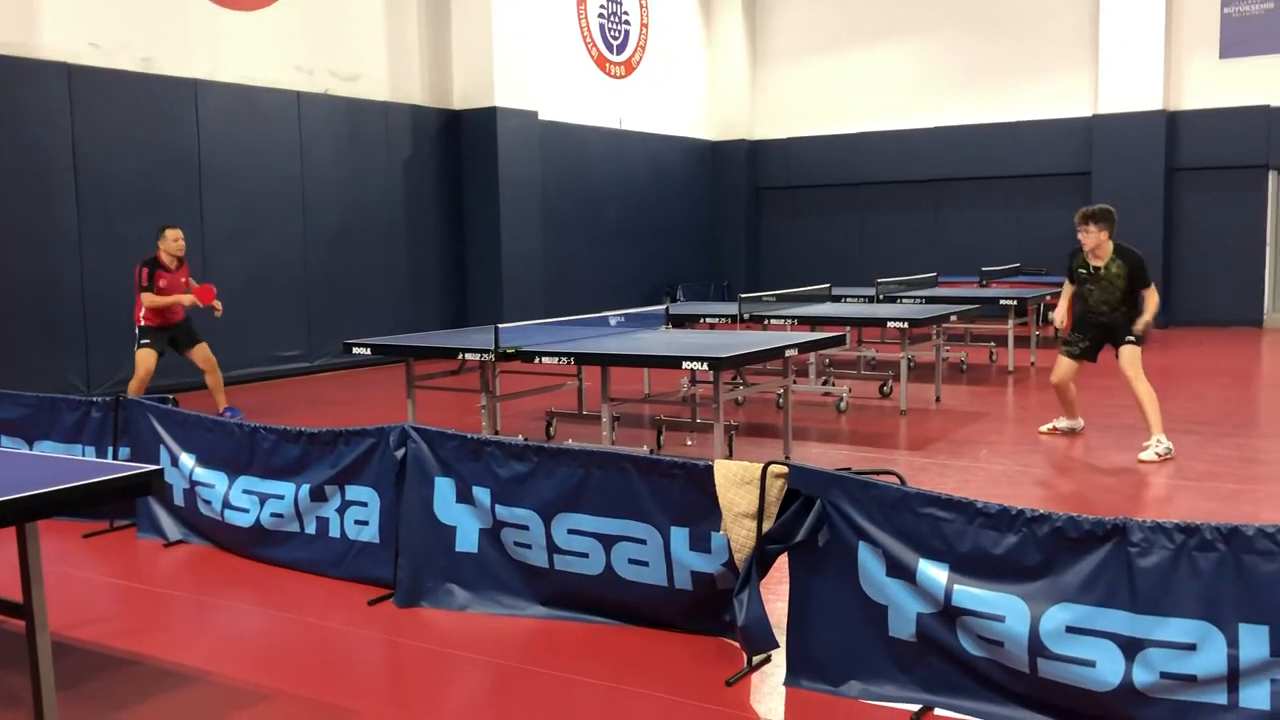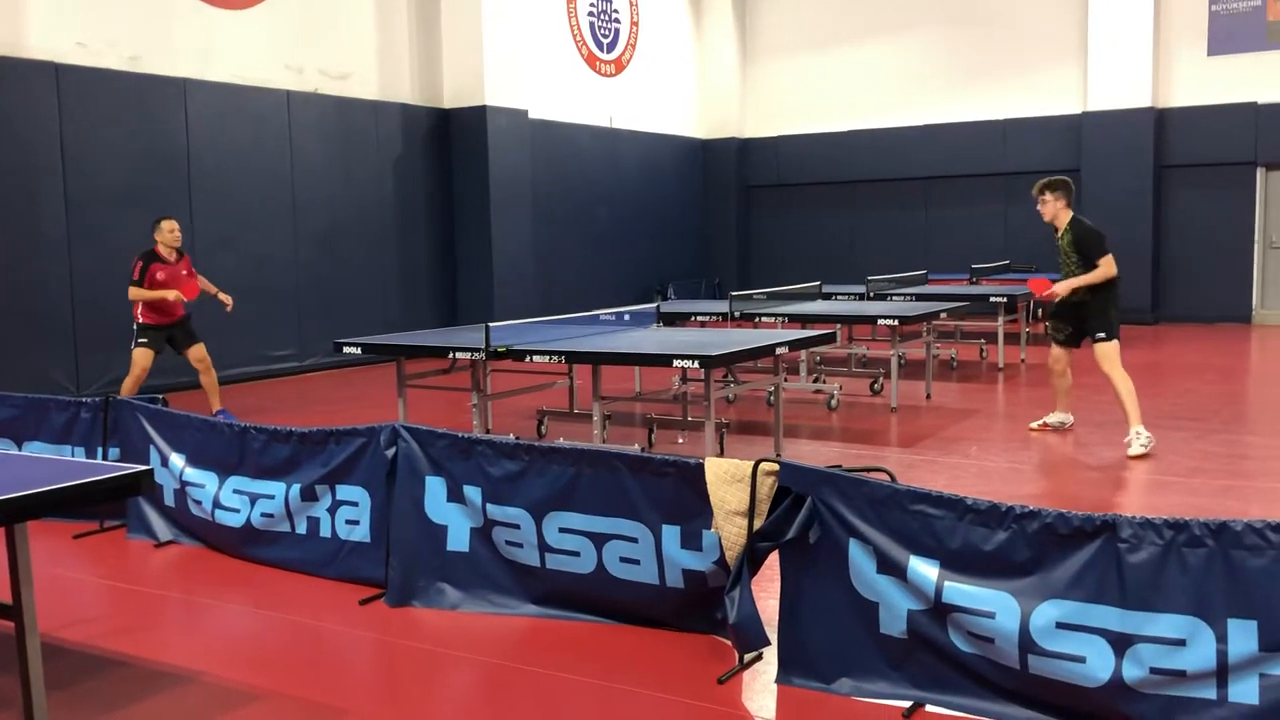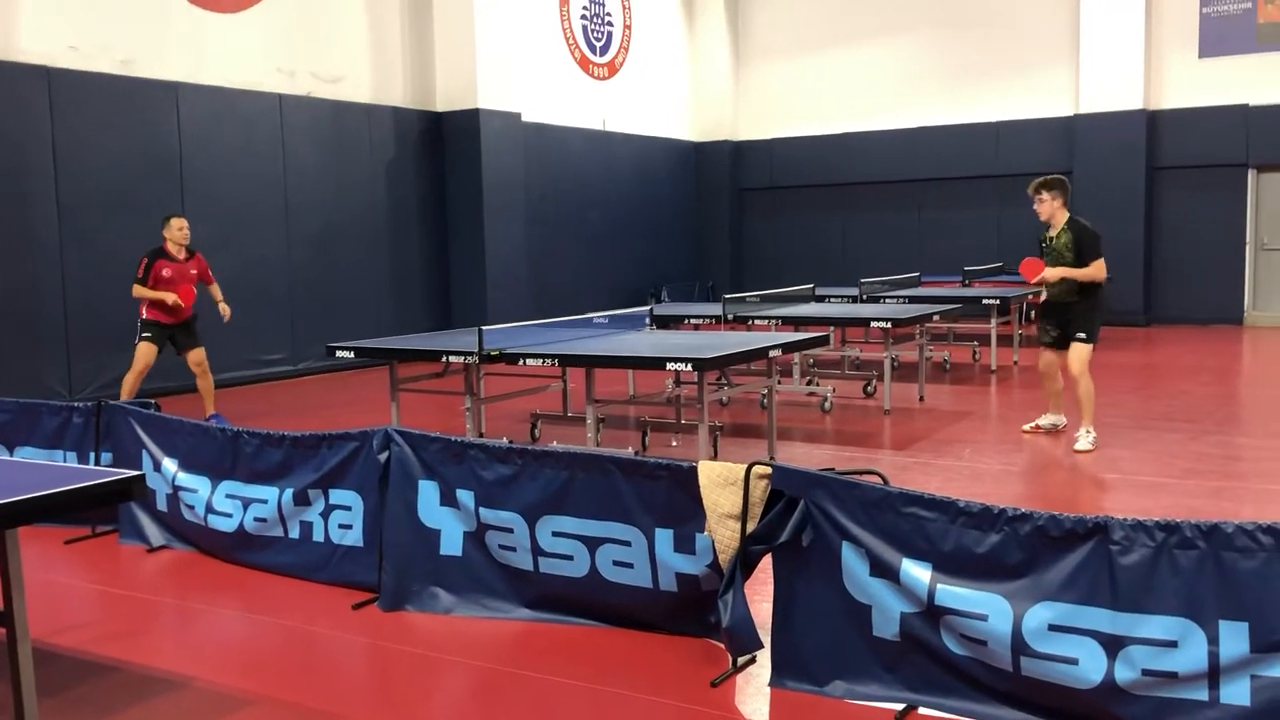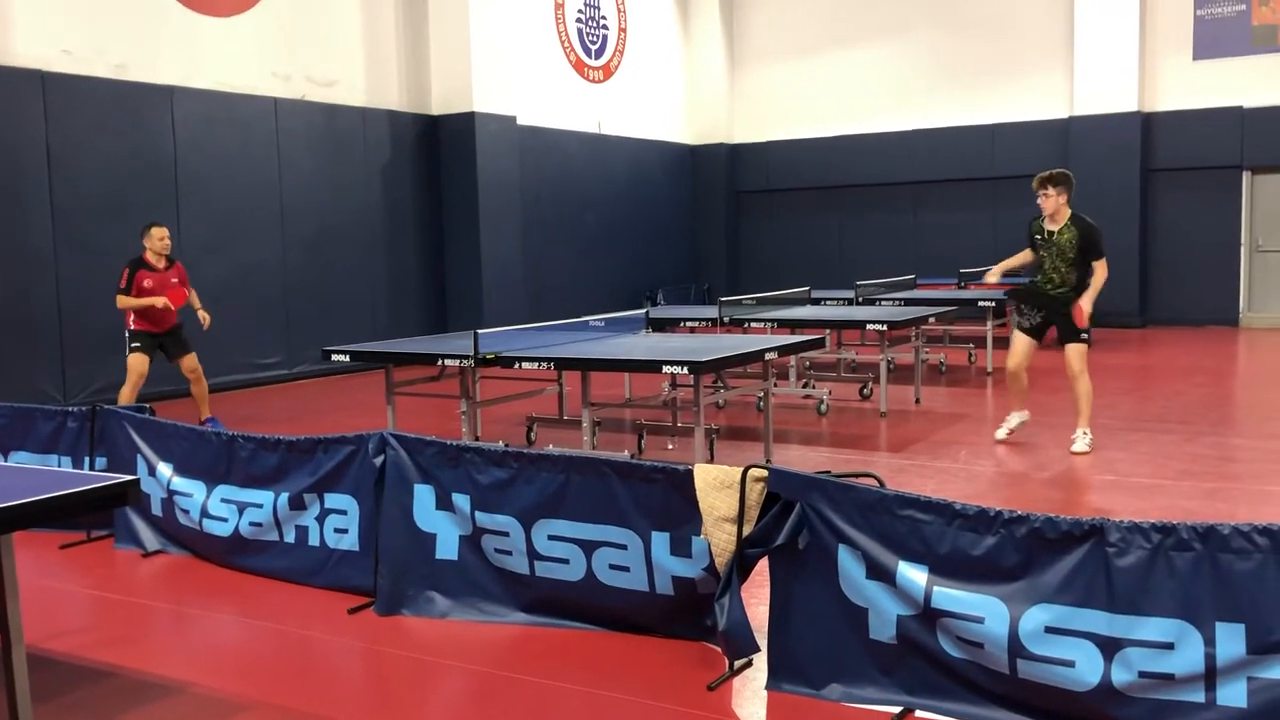
dt=0.3s
person 1, frame 1
left shoulder: (1129, 258)
right shoulder: (1077, 257)
left elbow: (1150, 294)
left wrist: (1146, 317)
right wrist: (1062, 306)
left hip: (1123, 321)
right hip: (1088, 321)
left knee: (1132, 373)
right knee: (1058, 379)
left ankle: (1159, 441)
right ankle: (1071, 420)
person 1, frame 2
left shoulder: (1084, 231)
right shoulder: (1060, 232)
left elbow: (1110, 269)
left wrist: (1071, 284)
right wrist: (1061, 288)
left hip: (1099, 304)
right hip: (1074, 304)
left knee: (1109, 367)
right knee: (1056, 362)
left ankle: (1139, 433)
right ankle: (1062, 416)
person 1, frame 3
left shoulder: (1082, 231)
right shoulder: (1046, 235)
left elbow: (1100, 273)
left wrist: (1061, 272)
right wrist: (1046, 287)
left hip: (1083, 307)
right hip: (1055, 306)
left knee: (1077, 370)
right knee: (1047, 367)
left ankle: (1087, 429)
right ankle: (1055, 417)
person 1, frame 4
left shoulder: (1085, 229)
right shoulder: (1037, 224)
left elbow: (1100, 268)
left wrist: (1089, 296)
right wrist: (1000, 267)
left hip: (1071, 302)
right hip: (1037, 299)
left knee: (1077, 368)
right knee: (1014, 364)
left ankle: (1083, 432)
right ankle: (1017, 413)
person 2, frame 1
left shoulder: (181, 263)
right shoulder: (148, 267)
right elbow: (146, 301)
right wrist: (180, 299)
left hip: (178, 322)
right hip: (151, 326)
left knee: (209, 363)
right knee: (144, 372)
left ankle: (224, 409)
person 2, frame 2
left shoulder: (183, 258)
right shoulder: (145, 261)
left elbow: (196, 278)
right elbow: (133, 293)
left wrist: (218, 293)
right wrist: (165, 293)
left hip: (178, 321)
right hip: (149, 323)
left knee: (204, 362)
right knee: (139, 371)
left ankle: (217, 411)
person 2, frame 3
left shoulder: (196, 258)
right shoulder: (153, 258)
left elbow: (210, 282)
right elbow: (136, 290)
left wrist: (220, 301)
right wrist: (165, 295)
left hip: (184, 322)
right hip: (154, 321)
left knee: (202, 366)
right knee: (141, 366)
left ankle: (211, 415)
person 2, frame 4
left shoulder: (175, 266)
right shoulder: (133, 269)
left elbow: (188, 290)
right elbow: (121, 302)
left wrist: (199, 309)
right wrist: (153, 301)
left hip: (170, 329)
right hip: (141, 331)
left knee: (195, 372)
right knee: (136, 375)
left ankle: (206, 419)
